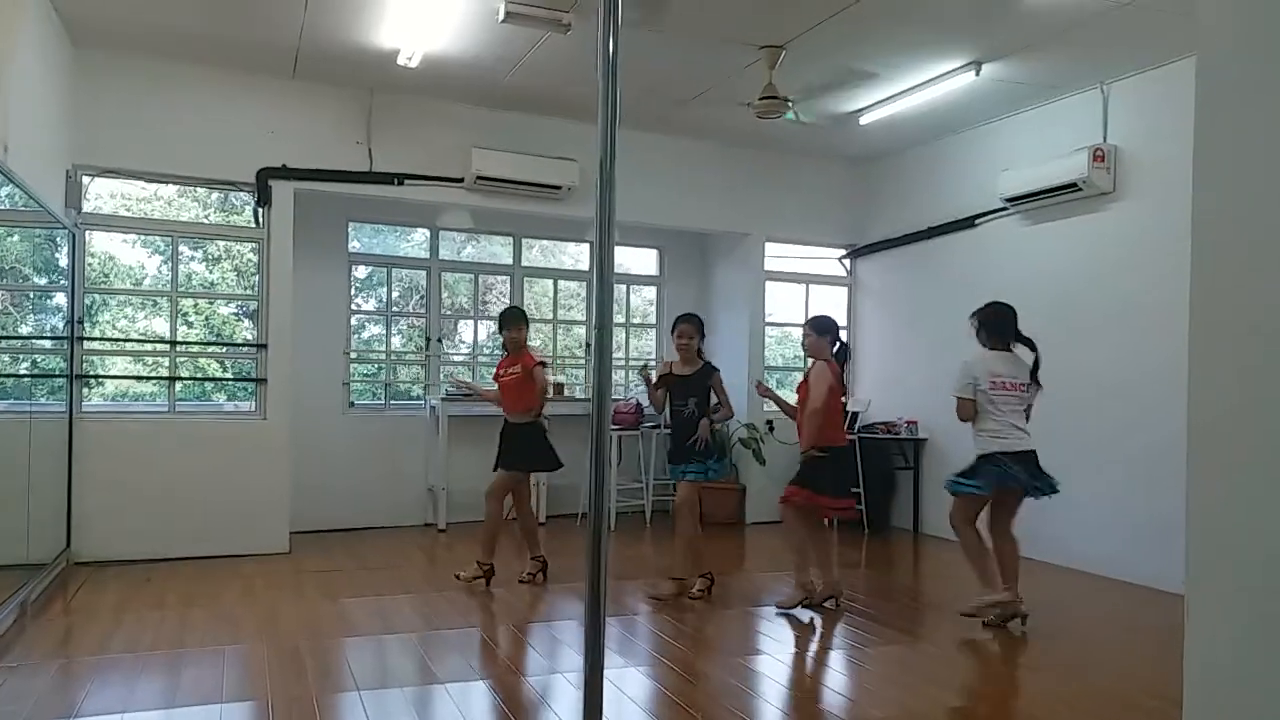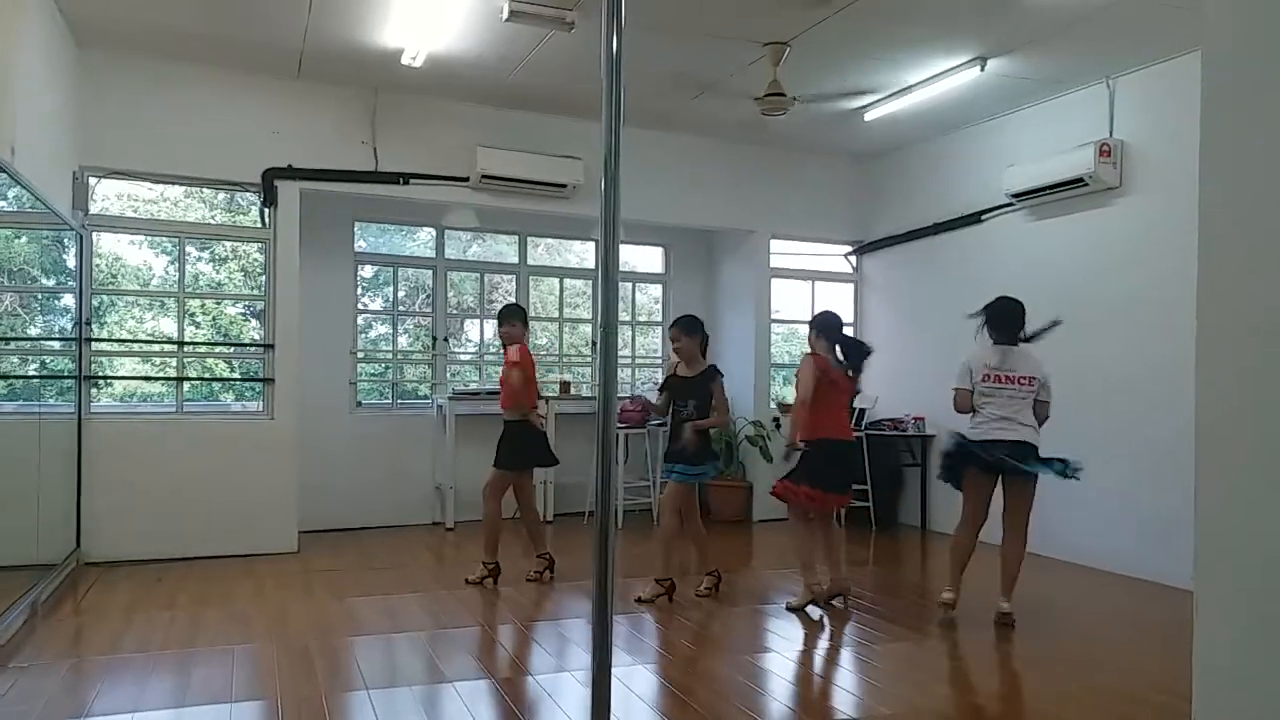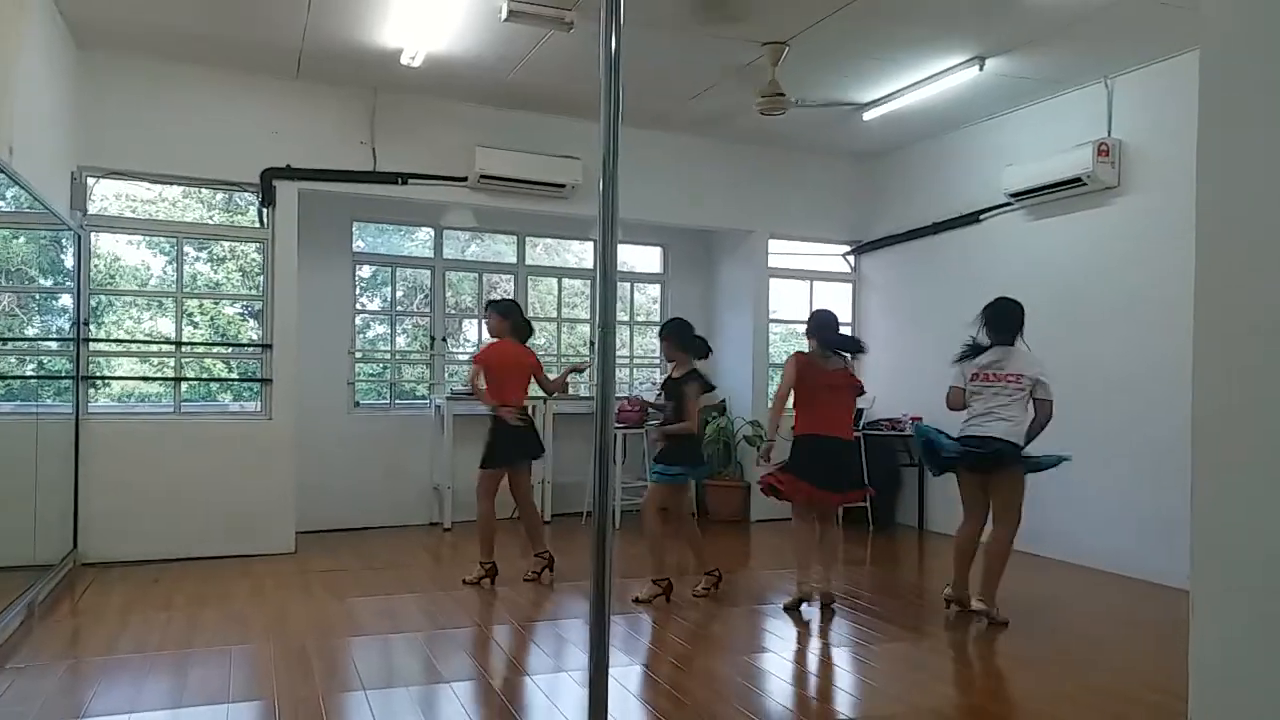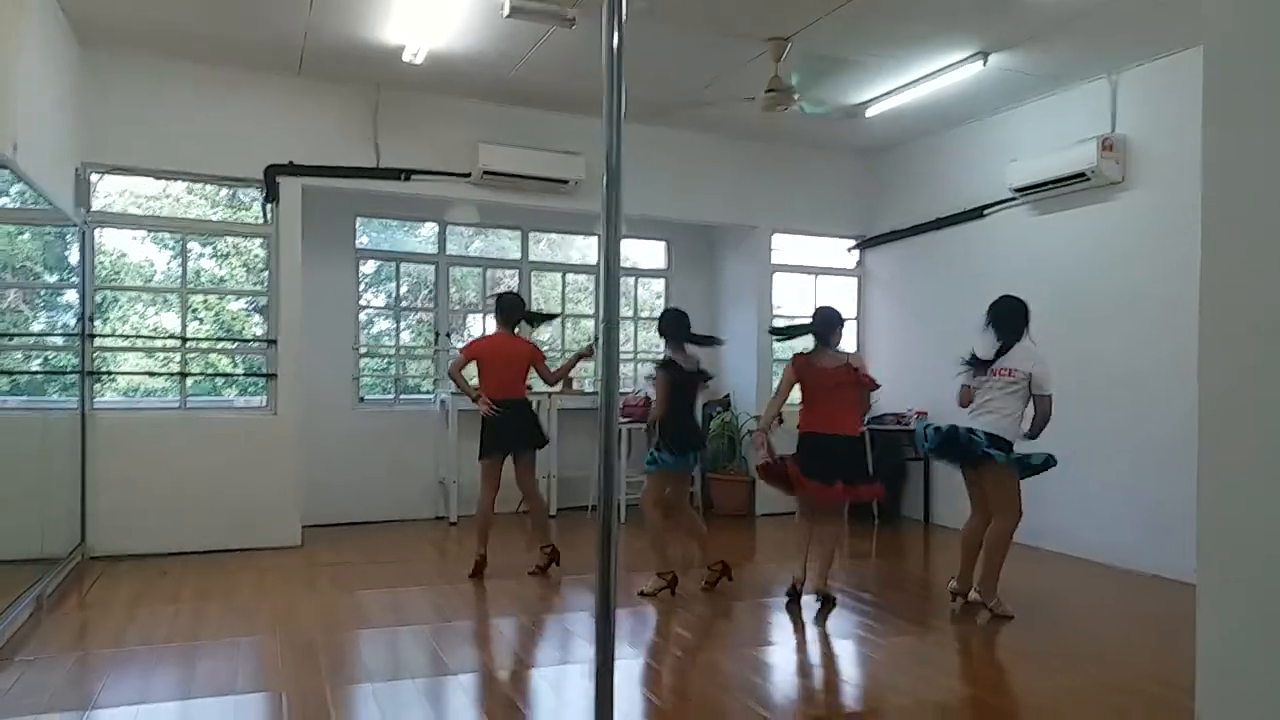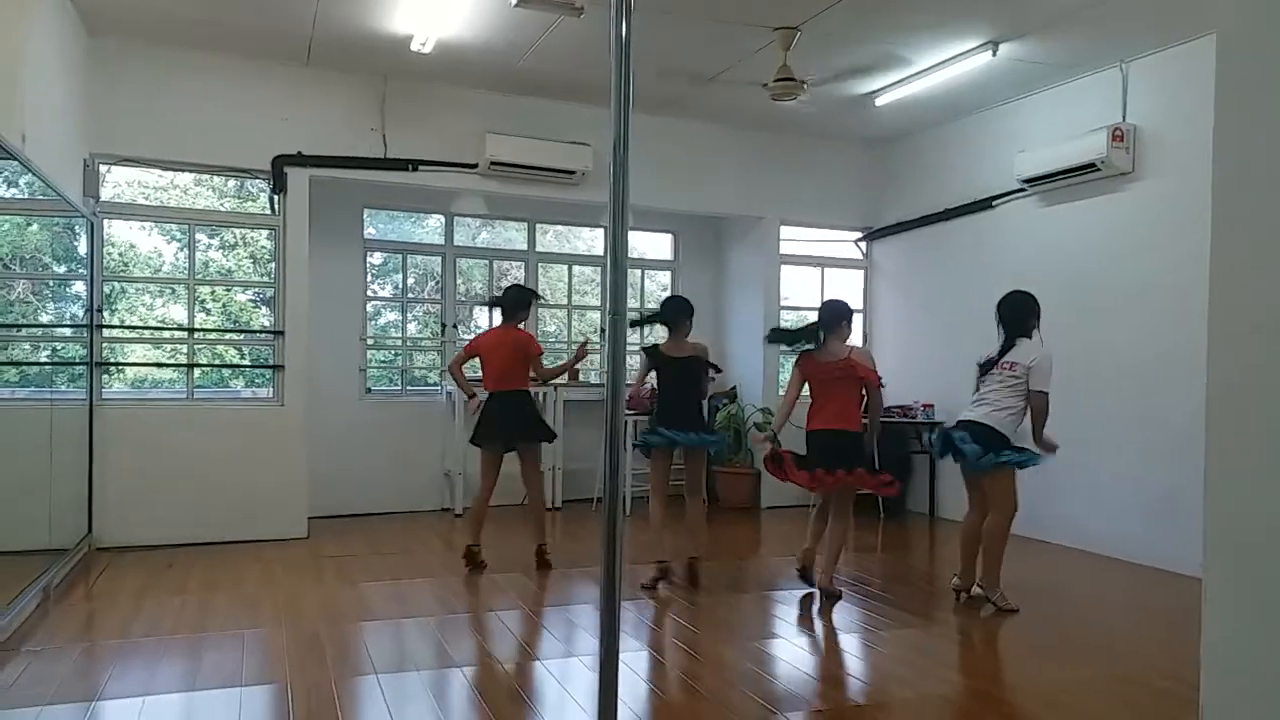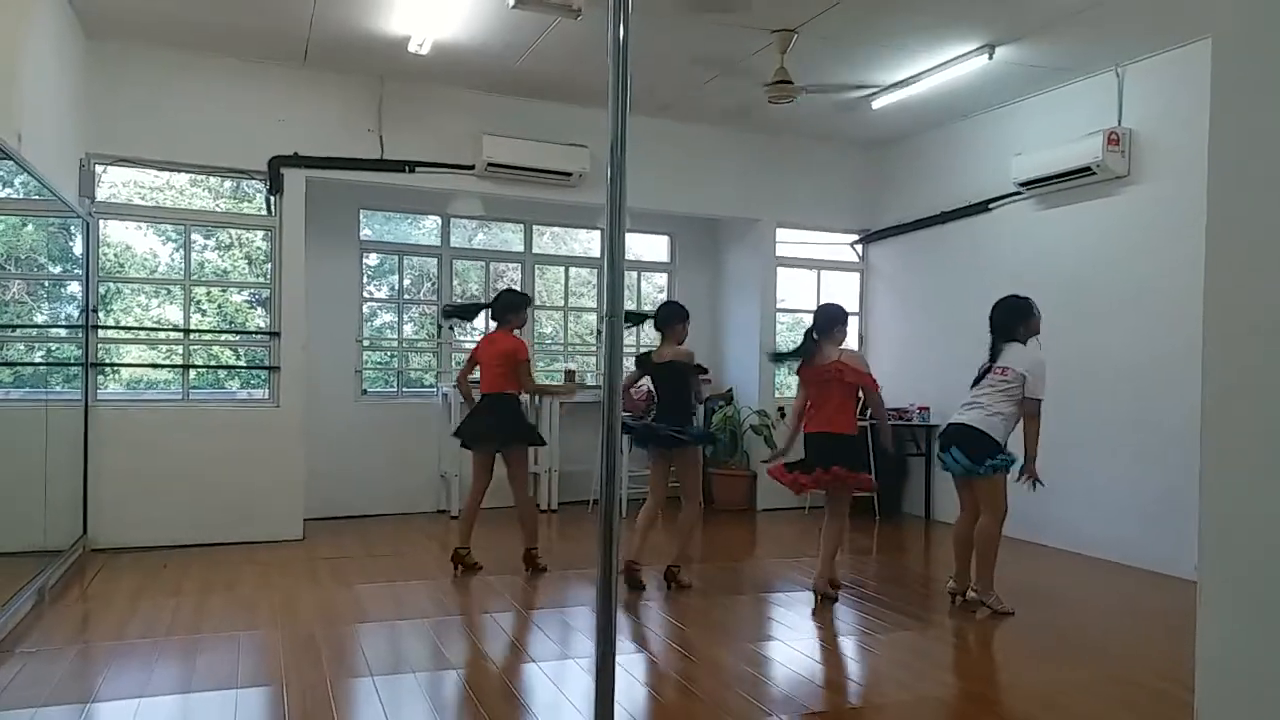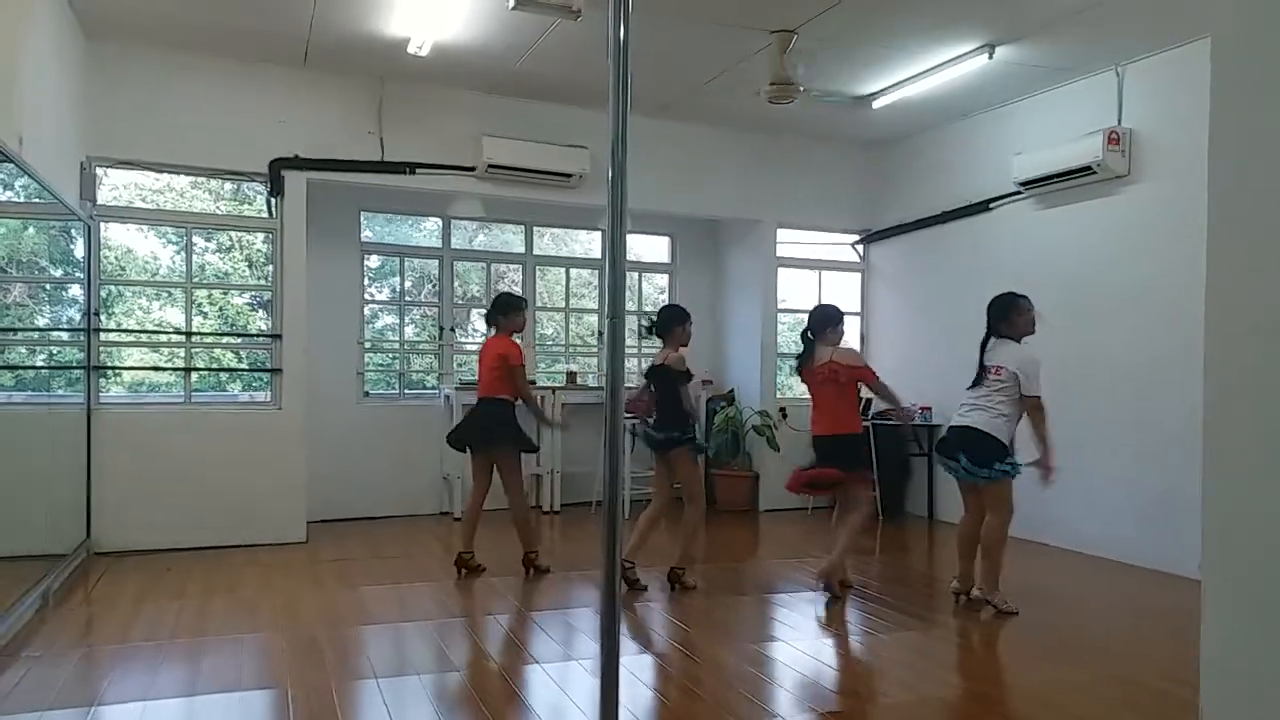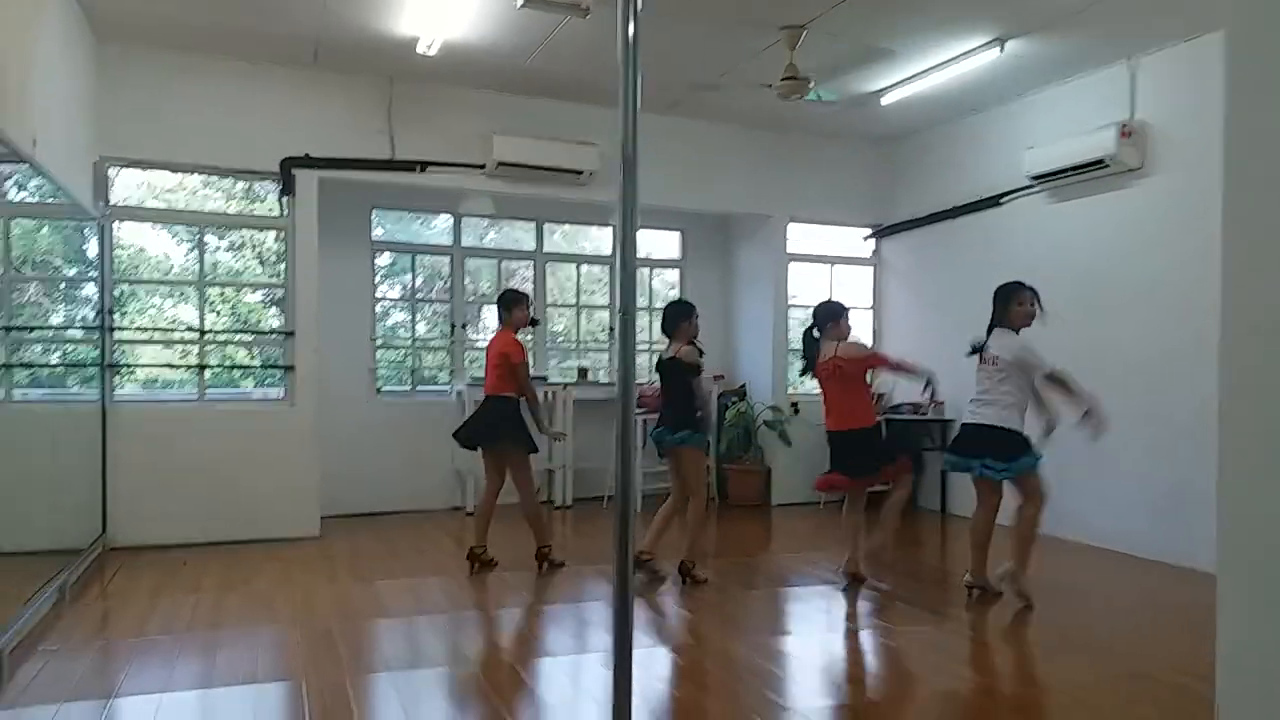
dt=0.1s
person 1, frame 1
left shoulder: (974, 364)
right shoulder: (1023, 367)
left elbow: (966, 414)
right elbow: (1026, 413)
left wrist: (965, 402)
left hip: (996, 458)
right hip: (1023, 456)
left knee: (961, 519)
right knee: (1001, 527)
left ankle: (995, 591)
right ankle: (1009, 599)
person 1, frame 2
left shoulder: (976, 360)
right shoulder: (1035, 364)
left elbow: (961, 405)
right elbow: (1044, 413)
left hip: (983, 446)
right hip: (1024, 449)
left knee: (971, 519)
right knee: (1016, 526)
left ankle: (951, 588)
right ankle: (1005, 600)
person 1, frame 3
left shoulder: (969, 359)
right shoulder: (1032, 364)
left elbow: (953, 402)
right elbow: (1045, 413)
right wrist: (1023, 438)
left hip: (968, 444)
right hip: (1006, 448)
left knee: (973, 519)
right knee: (1006, 524)
left ankle: (957, 589)
right ankle: (985, 599)
person 1, frame 4
left shoulder: (983, 357)
right shoulder: (1033, 359)
left elbow: (963, 401)
right elbow: (1044, 410)
right wrist: (1031, 433)
left hip: (965, 436)
right hip: (994, 442)
left knee: (981, 514)
right knee: (1008, 515)
left ankle: (962, 582)
right ankle: (985, 590)
person 1, frame 5
left shoulder: (995, 354)
right shoulder: (1038, 355)
right elbow: (1039, 405)
right wrist: (1039, 436)
left hip: (967, 429)
right hip: (993, 434)
left knee: (979, 508)
right knee: (1003, 509)
left ankle: (965, 578)
right ankle: (989, 585)
person 1, frame 6
left shoulder: (994, 354)
right shoulder: (1033, 360)
right elbow: (1030, 413)
right wrist: (1030, 461)
left hip: (956, 430)
right hip: (980, 437)
left knee: (970, 510)
right knee: (993, 512)
left ankle: (960, 581)
right ankle: (983, 588)
person 1, frame 7
left shoulder: (990, 352)
right shoulder: (1026, 358)
right elbow: (1033, 408)
right wrist: (1045, 452)
left hip: (959, 433)
right hip: (986, 439)
left knee: (974, 511)
right knee: (999, 512)
left ankle: (964, 581)
right ankle: (989, 587)
person 1, frame 8
left shoulder: (992, 342)
right shoulder: (1020, 346)
right elbow: (1054, 377)
left wrist: (1045, 410)
right wrist: (1087, 403)
left hip: (972, 430)
right hip: (1000, 434)
left knee: (987, 502)
right knee: (1033, 497)
left ankle: (977, 575)
right ankle: (1015, 569)
person 2, frame 1
left shoulder: (821, 368)
right shoulder: (824, 370)
left elbow: (816, 407)
right elbow: (802, 414)
left wrist: (807, 447)
right wrist: (773, 396)
left hip: (824, 454)
right hip: (820, 453)
left knee: (791, 511)
right knee: (810, 519)
left ankle: (803, 585)
right ankle: (829, 583)
person 2, frame 2
left shoulder: (811, 363)
right shoulder: (847, 368)
left elbow: (802, 400)
left wrist: (792, 440)
left hip: (819, 448)
right hip: (844, 448)
left knee: (799, 515)
right knee: (824, 515)
left ankle: (810, 586)
right ankle: (838, 579)
person 2, frame 3
left shoulder: (798, 361)
right shoulder: (848, 368)
left elbow: (780, 398)
left wrist: (770, 437)
left hip: (810, 445)
right hip: (843, 447)
left knee: (803, 514)
right knee: (828, 517)
left ankle: (802, 584)
right ankle: (825, 584)
person 2, frame 4
left shoulder: (798, 362)
right shoulder: (855, 363)
left elbow: (777, 400)
right elbow: (863, 407)
left wrist: (761, 433)
left hip: (810, 442)
right hip: (846, 444)
left knee: (808, 510)
right knee: (834, 515)
left ankle: (800, 574)
right ankle: (821, 582)
person 2, frame 5
left shoulder: (807, 358)
right shoulder: (861, 357)
left elbow: (790, 399)
right elbow: (875, 402)
left wrist: (774, 432)
right wrist: (872, 434)
left hip: (817, 436)
right hip: (849, 438)
left knee: (828, 501)
right knee: (841, 509)
left ankle: (808, 553)
right ankle: (826, 577)
person 2, frame 6
left shoulder: (805, 361)
right shoulder: (852, 359)
left elbow: (800, 405)
right elbow: (873, 398)
left wrist: (787, 441)
right wrist: (884, 430)
left hip: (814, 438)
right hip: (840, 439)
left knee: (834, 504)
right knee: (838, 509)
left ankle: (827, 572)
right ankle: (823, 580)
person 2, frame 7
left shoulder: (808, 362)
right shoulder: (846, 356)
right elbow: (878, 387)
right wrist: (903, 409)
left hip: (823, 439)
right hip: (847, 438)
left knee: (845, 504)
right knee: (862, 503)
left ankle: (838, 571)
right ankle: (832, 567)
person 2, frame 8
left shoulder: (816, 356)
right shoulder: (850, 350)
right elbow: (891, 364)
left wrist: (873, 395)
right wrist: (925, 375)
left hip: (837, 434)
right hip: (861, 433)
left knee: (855, 497)
right knee: (903, 480)
left ankle: (852, 563)
right ankle: (880, 542)
person 3, frame 1
left shoulder: (709, 372)
right shoulder: (666, 371)
left elbow: (728, 411)
right elbow: (658, 407)
left wrist: (708, 420)
right wrist: (649, 384)
left hip: (700, 449)
right hip: (678, 448)
left knee: (682, 507)
right knee: (688, 511)
left ankle: (678, 579)
right ankle: (703, 574)
person 3, frame 2
left shoulder: (710, 375)
right shoulder: (673, 372)
left elbow: (724, 418)
right elbow: (663, 410)
left wrist: (695, 426)
right wrist: (646, 404)
left hip: (695, 453)
right hip: (677, 451)
left knee: (667, 506)
right knee: (688, 513)
left ankle: (664, 579)
right ankle: (711, 572)
person 3, frame 3
left shoulder: (691, 379)
right shoulder: (676, 373)
left elbow: (691, 425)
left wrist: (661, 431)
right wrist: (647, 404)
left hip: (681, 454)
right hip: (672, 452)
left knee: (649, 508)
right knee: (680, 514)
left ankle: (660, 579)
right ankle: (709, 571)
person 3, frame 4
left shoulder: (665, 366)
right shoulder: (696, 364)
left elbow: (656, 414)
left wrist: (648, 416)
left hip: (670, 443)
right hip: (692, 439)
left knee: (650, 503)
right knee: (678, 506)
left ankle: (666, 574)
right ankle: (712, 564)
person 3, frame 5
left shoulder: (653, 353)
right shoulder: (701, 351)
left elbow: (636, 392)
right elbow: (704, 390)
left hip: (663, 428)
right hip: (695, 427)
left knee: (658, 495)
right knee: (695, 495)
left ankle: (661, 562)
right ankle: (693, 559)
person 3, frame 6
left shoulder: (647, 358)
right shoulder: (685, 356)
left elbow: (624, 389)
right elbow: (697, 397)
left hip: (658, 429)
right hip: (683, 431)
left knee: (655, 499)
right knee: (692, 500)
left ankle: (632, 560)
right ankle: (675, 567)
person 3, frame 7
left shoulder: (655, 362)
right shoulder: (678, 359)
left elbow: (643, 396)
right elbow: (688, 406)
right wrist: (693, 414)
left hip: (660, 433)
right hip: (678, 433)
left knee: (660, 502)
right knee: (695, 503)
left ankle: (628, 560)
right ankle: (679, 570)
person 3, frame 8
left shoulder: (663, 355)
right shoulder: (689, 353)
right elbow: (699, 398)
right wrist: (707, 419)
left hip: (666, 427)
right hip: (686, 427)
left knee: (678, 496)
right knee: (698, 497)
left ankle: (645, 552)
right ankle: (688, 564)
person 4, frame 1
left shoulder: (528, 357)
right shoulder: (503, 364)
left elbow: (541, 384)
right elbow: (498, 397)
left wrist: (535, 413)
right wrist: (470, 387)
left hip: (527, 434)
right hip: (510, 432)
left knee: (494, 495)
right knee: (520, 500)
left ankle: (484, 564)
right ankle: (537, 559)
person 4, frame 2
left shoulder: (516, 352)
right shoulder: (517, 353)
left elbow: (514, 381)
left wrist: (526, 412)
left hip: (517, 430)
right hip: (523, 431)
left knee: (491, 494)
right knee: (524, 499)
left ankle: (490, 564)
right ankle: (543, 557)
person 4, frame 3
left shoulder: (490, 350)
right shoulder: (525, 353)
left elbow: (474, 383)
right elbow: (551, 389)
left wrist: (496, 408)
right wrist: (569, 371)
left hip: (505, 428)
right hip: (520, 426)
left knee: (484, 495)
right knee: (522, 495)
left ankle: (487, 564)
right ankle: (541, 555)
person 4, frame 4
left shoulder: (481, 344)
right shoulder: (528, 348)
left elbow: (454, 371)
right elbow: (552, 380)
left wrist: (477, 400)
right wrist: (576, 359)
left hip: (496, 419)
right hip: (522, 416)
left knee: (488, 490)
right knee: (528, 487)
left ankle: (481, 556)
right ankle: (547, 549)
person 4, frame 5
left shoulder: (484, 339)
right shoulder: (526, 340)
left elbow: (454, 366)
right elbow: (543, 376)
left wrist: (471, 395)
right wrist: (574, 361)
left hip: (493, 411)
right hip: (522, 409)
left knee: (487, 483)
right knee: (533, 482)
left ankle: (473, 547)
right ankle: (541, 547)
person 4, frame 6
left shoulder: (484, 343)
right shoulder: (516, 344)
left elbow: (461, 378)
right elbow: (527, 385)
right wrist: (558, 390)
left hip: (485, 412)
right hip: (507, 412)
left knee: (478, 485)
right knee: (520, 486)
left ankle: (462, 550)
right ankle: (531, 552)
person 4, frame 7
left shoulder: (489, 345)
right shoulder: (511, 348)
right elbow: (524, 392)
right wrist: (543, 418)
left hip: (480, 416)
right hip: (499, 417)
left knee: (480, 489)
right knee: (515, 491)
left ankle: (465, 554)
right ankle: (531, 555)
person 4, frame 8
left shoulder: (498, 341)
right shoulder: (513, 344)
right elbow: (526, 388)
right wrist: (542, 425)
left hip: (489, 413)
right hip: (503, 414)
left knee: (493, 483)
right knee: (525, 484)
left ankle: (478, 549)
right ankle: (544, 549)
